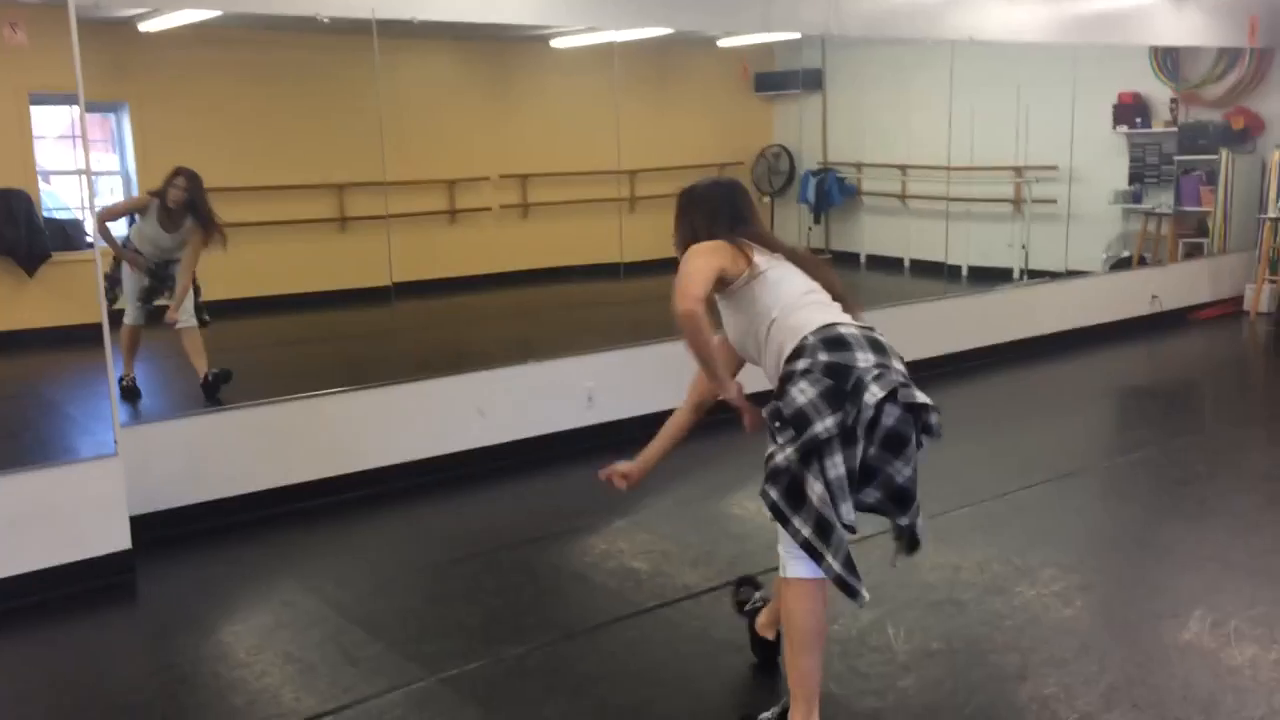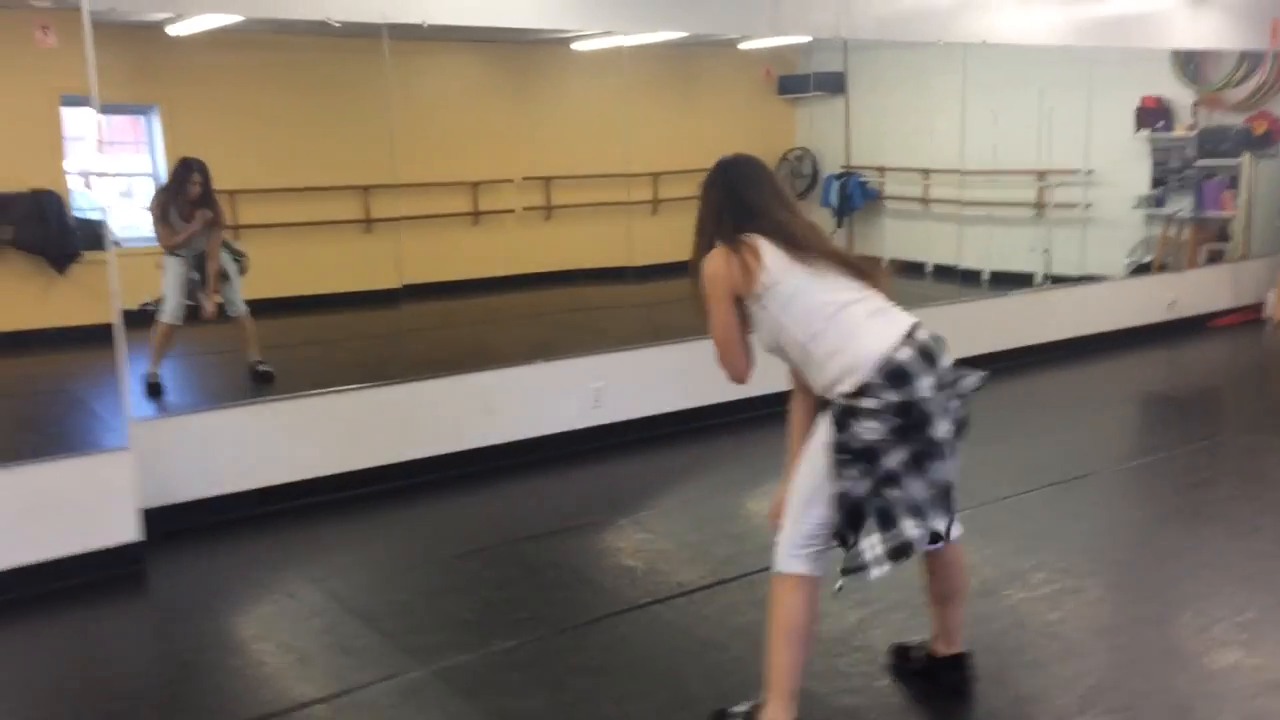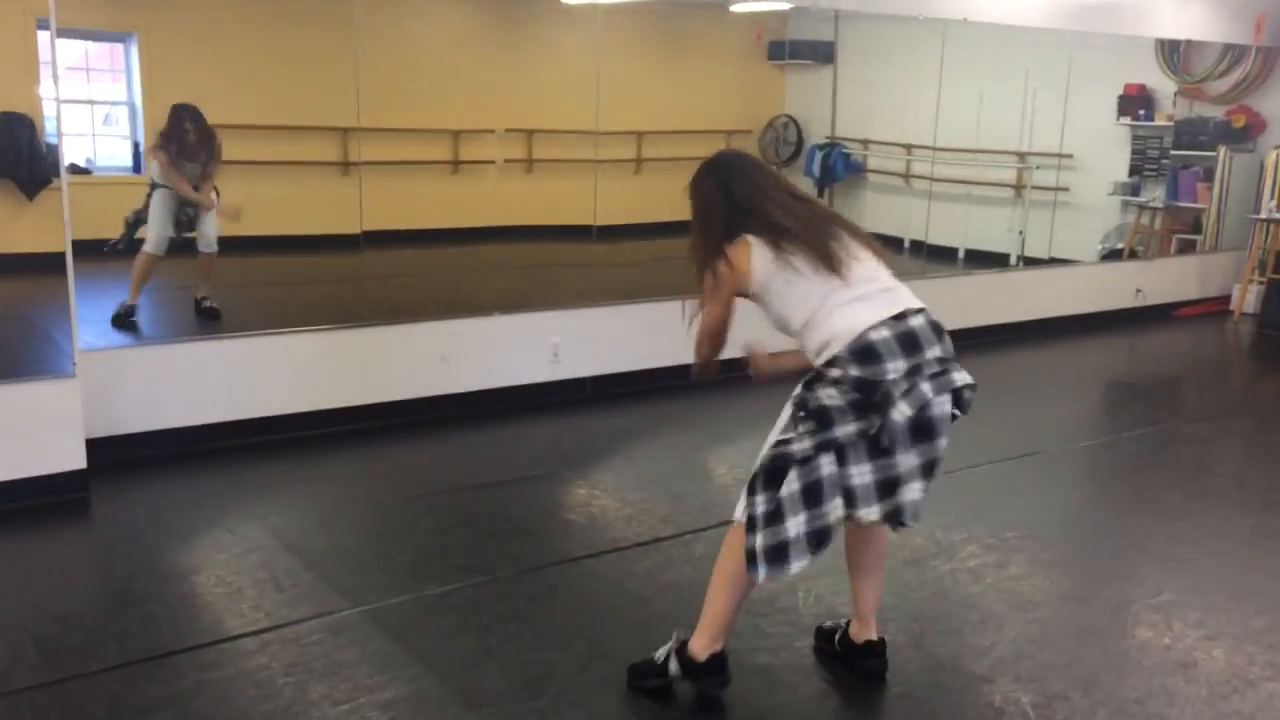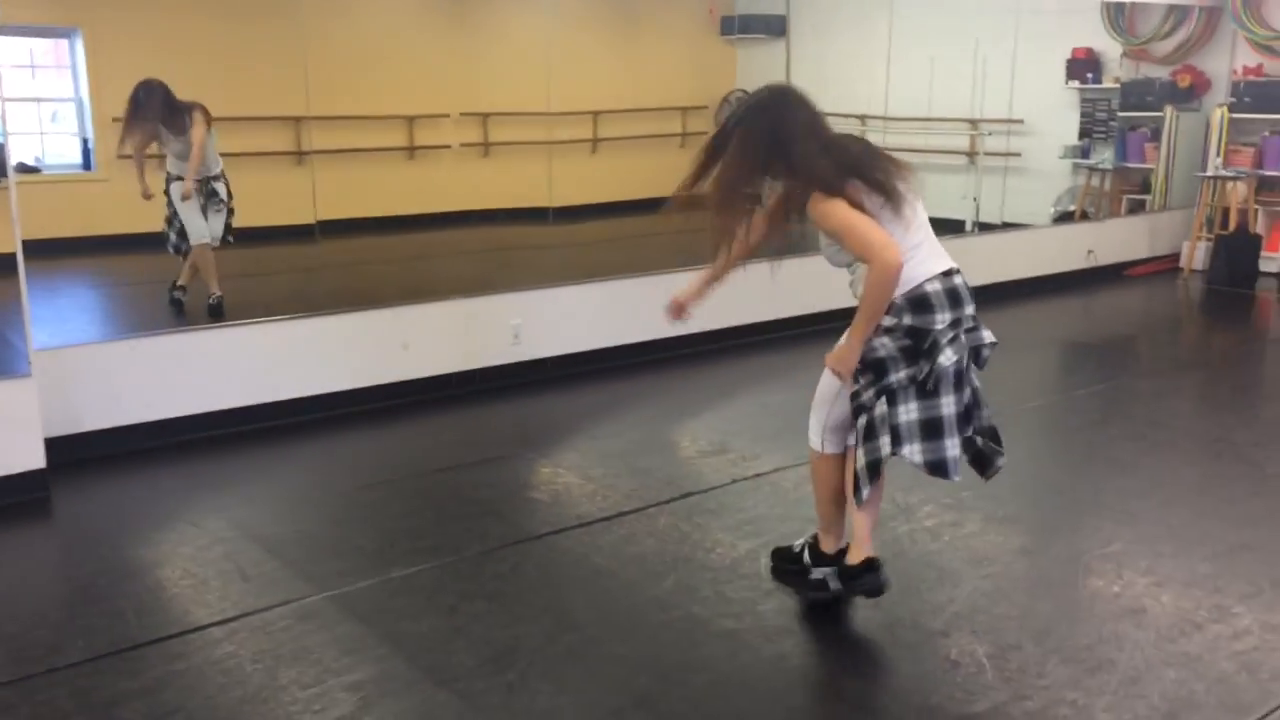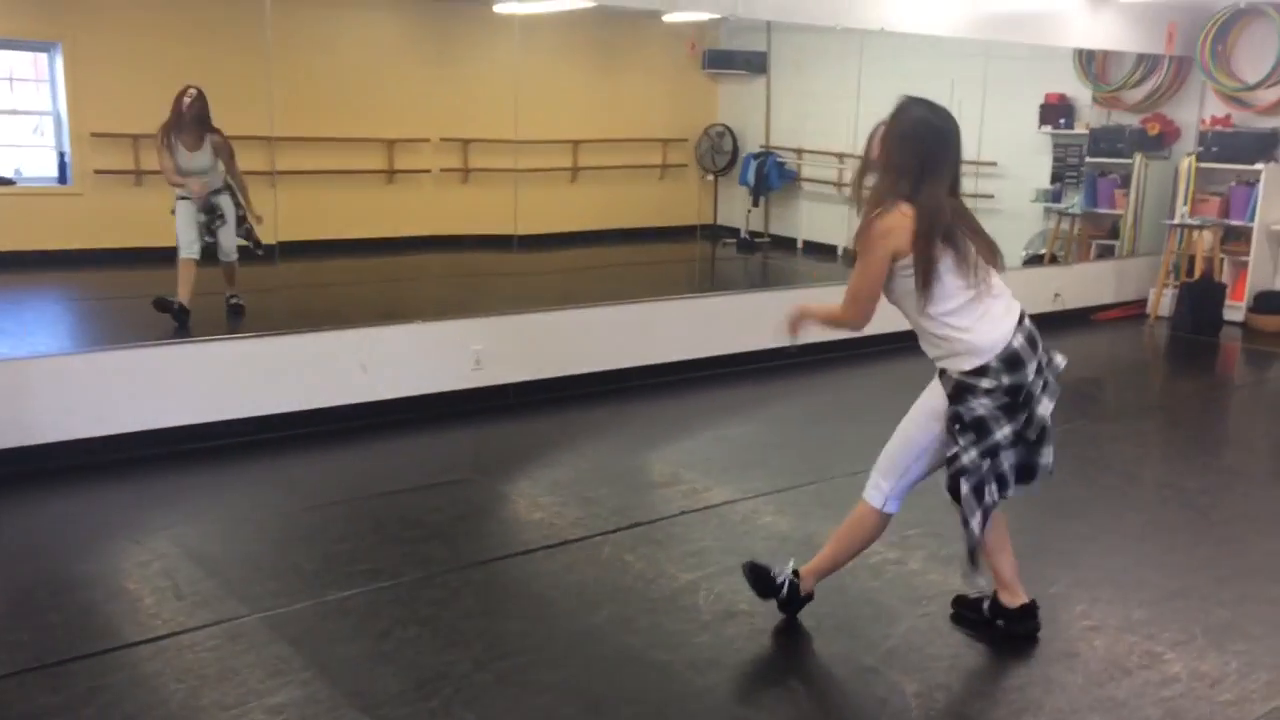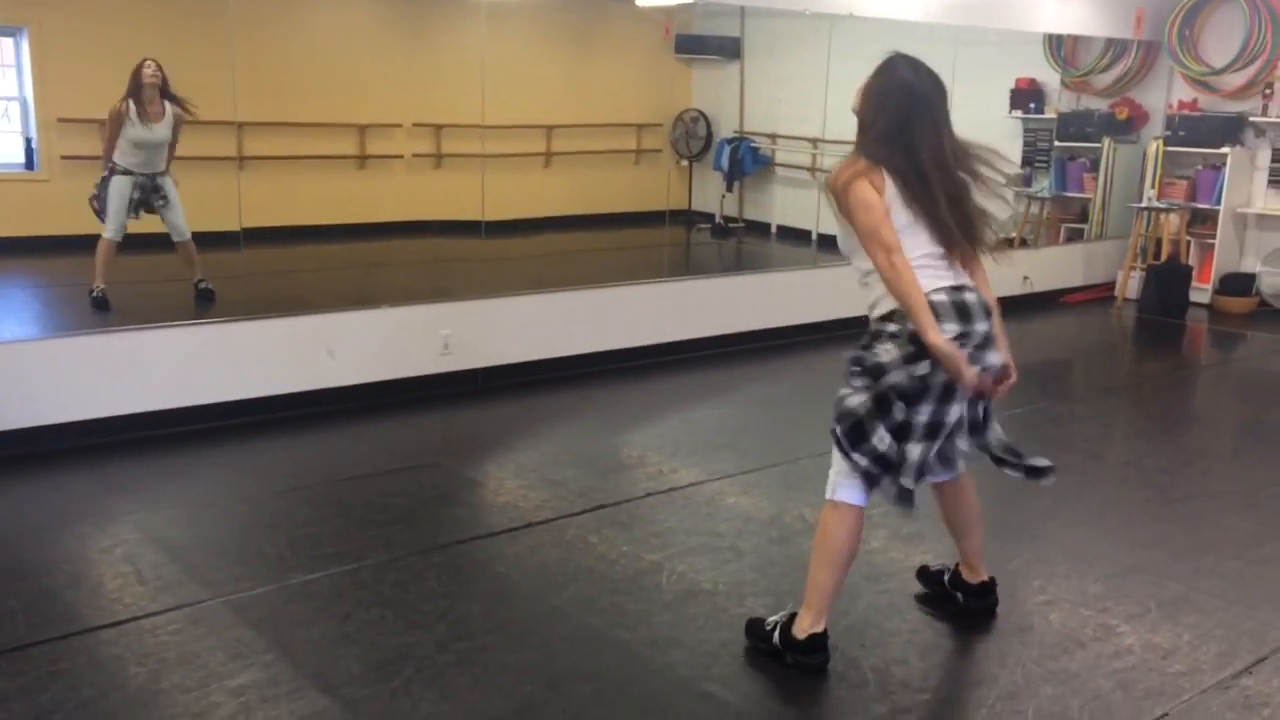
dt=0.5s
person 1, frame 1
left shoulder: (710, 253)
right shoulder: (765, 269)
left elbow: (688, 309)
right elbow: (704, 392)
left wrist: (732, 393)
right wrist: (644, 462)
left hip: (827, 373)
right hip: (875, 374)
left knee: (802, 545)
right knee: (809, 525)
right ankle: (770, 626)
person 1, frame 2
left shoulder: (722, 263)
right shoulder: (803, 249)
left elbow: (737, 370)
right wrist: (797, 479)
left hip: (878, 396)
right hip: (926, 370)
left knee: (799, 549)
right knee: (929, 519)
right ankle: (948, 656)
person 1, frame 3
left shoulder: (734, 258)
right shoulder: (825, 226)
left elbow: (707, 352)
left wrist: (701, 366)
right wrist: (786, 362)
left hip: (861, 370)
right hip: (926, 348)
left knee: (764, 501)
right knee: (866, 495)
left ankle: (702, 652)
right ankle: (864, 637)
person 1, frame 4
left shoulder: (820, 199)
right shoulder: (846, 158)
left elbow: (889, 262)
right elbow: (758, 231)
left wrist: (852, 345)
right wrist: (699, 287)
left hip: (903, 316)
right hip: (949, 299)
left knee: (828, 430)
right knee: (860, 436)
left ankle: (828, 549)
right ankle: (859, 557)
person 1, frame 5
left shoulder: (888, 222)
right shoulder: (945, 209)
left elbow: (853, 317)
left wrist: (809, 311)
left hip: (978, 376)
right hip: (1019, 350)
left knee: (885, 487)
right knee: (971, 480)
left ankle: (801, 583)
right ankle: (1014, 604)
person 1, frame 6
left shoulder: (856, 177)
right shoulder: (938, 174)
left elbow: (891, 258)
right elbow: (967, 255)
left wrist: (934, 341)
right wrist: (993, 341)
left hip: (909, 335)
right hip: (967, 322)
left knee: (849, 484)
right knee: (942, 462)
left ankle: (806, 631)
right ankle: (974, 580)
person 2, frame 1
left shoulder: (194, 224)
right shoulder: (148, 203)
left elbow: (187, 269)
right elbow: (100, 218)
left wrist: (175, 308)
right wrist: (121, 254)
left hip: (174, 262)
right hip: (138, 257)
left knee: (186, 317)
right knee: (134, 316)
left ankle: (205, 377)
right ankle: (127, 375)
person 2, frame 2
left shoulder: (211, 208)
right shoulder: (162, 202)
left elbow: (214, 253)
right elbow: (167, 244)
left wrist: (210, 296)
right wrist: (196, 228)
left hip: (210, 254)
right hip: (179, 257)
left knee: (237, 305)
right knee: (172, 312)
left ankle: (256, 362)
right ankle: (152, 372)
person 2, frame 3
left shoulder: (210, 143)
right shoulder: (163, 149)
left elbow: (207, 182)
right elbow: (182, 188)
left wrist: (210, 205)
right wrist: (219, 208)
left hip: (199, 189)
right hip: (167, 189)
left knee: (209, 241)
right knee: (156, 242)
left ankle: (203, 298)
right ankle: (130, 303)
person 2, frame 4
left shoulder: (194, 114)
right shoulder: (151, 126)
left elbow: (198, 146)
right elbow: (137, 150)
left wrist: (191, 182)
right wrist: (142, 183)
left hip: (212, 178)
right hip: (179, 180)
left knee: (214, 237)
right knee: (199, 236)
left ankle: (180, 285)
right ankle: (215, 294)
person 2, frame 5
left shoulder: (214, 139)
right shoulder: (166, 137)
left elbow: (234, 173)
right elbow: (170, 176)
left wrist: (249, 206)
right wrist: (189, 183)
left hip: (219, 194)
right hip: (187, 199)
left knee: (228, 250)
right knee: (188, 248)
left ankle: (232, 295)
right ankle: (181, 304)
person 2, frame 6
left shoulder: (174, 113)
right shoulder: (122, 108)
right elbow: (109, 142)
right wrist: (107, 169)
left hip: (157, 176)
right hip: (122, 174)
left knee: (181, 231)
right knee: (113, 229)
left ankle: (199, 282)
right ankle: (98, 287)
